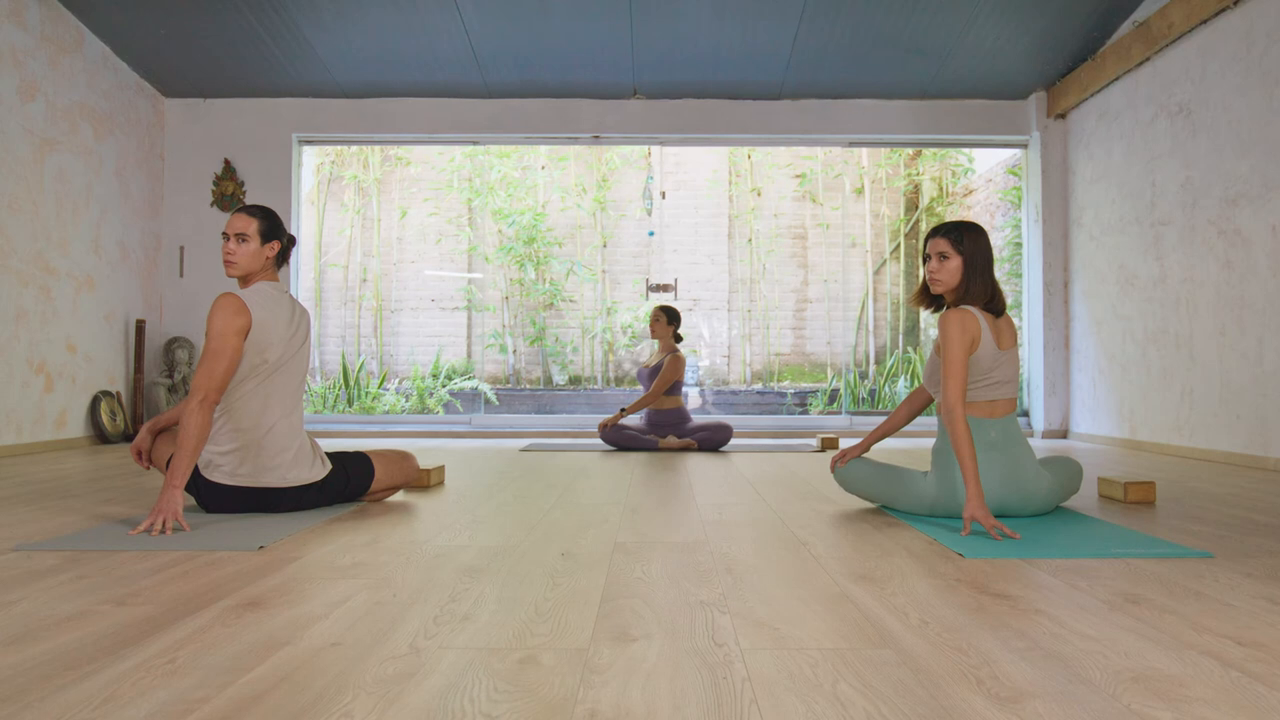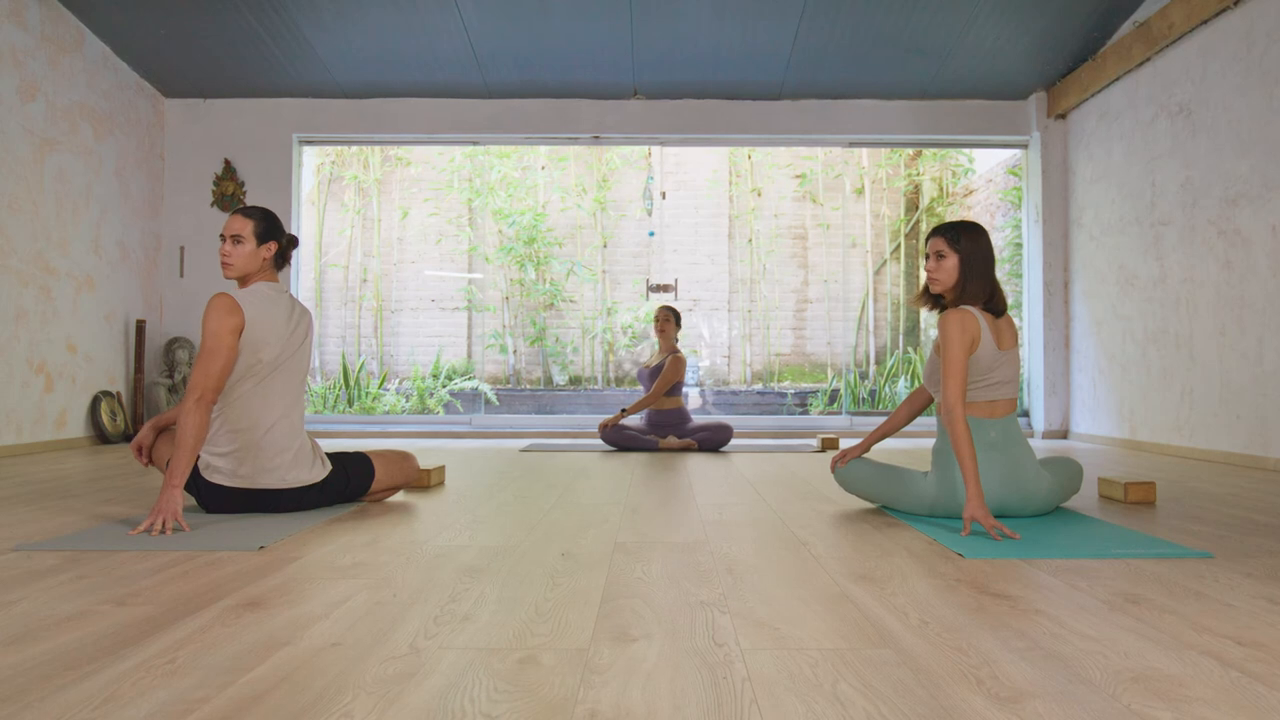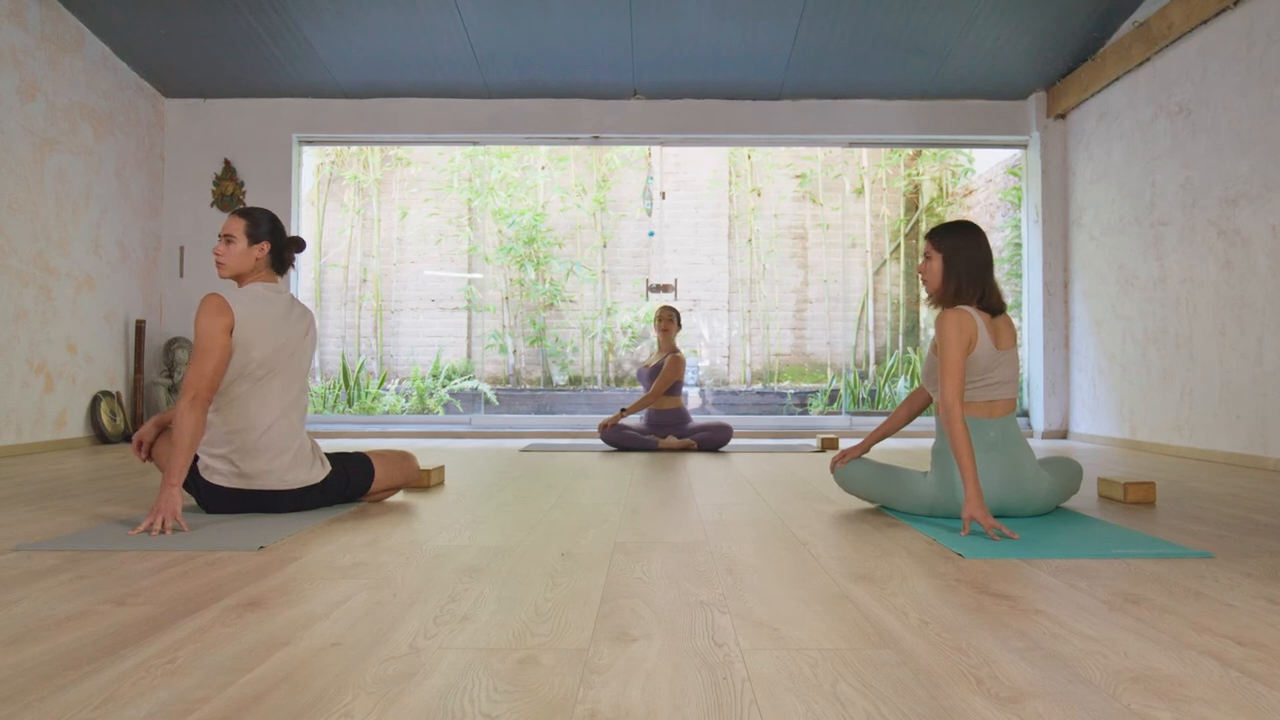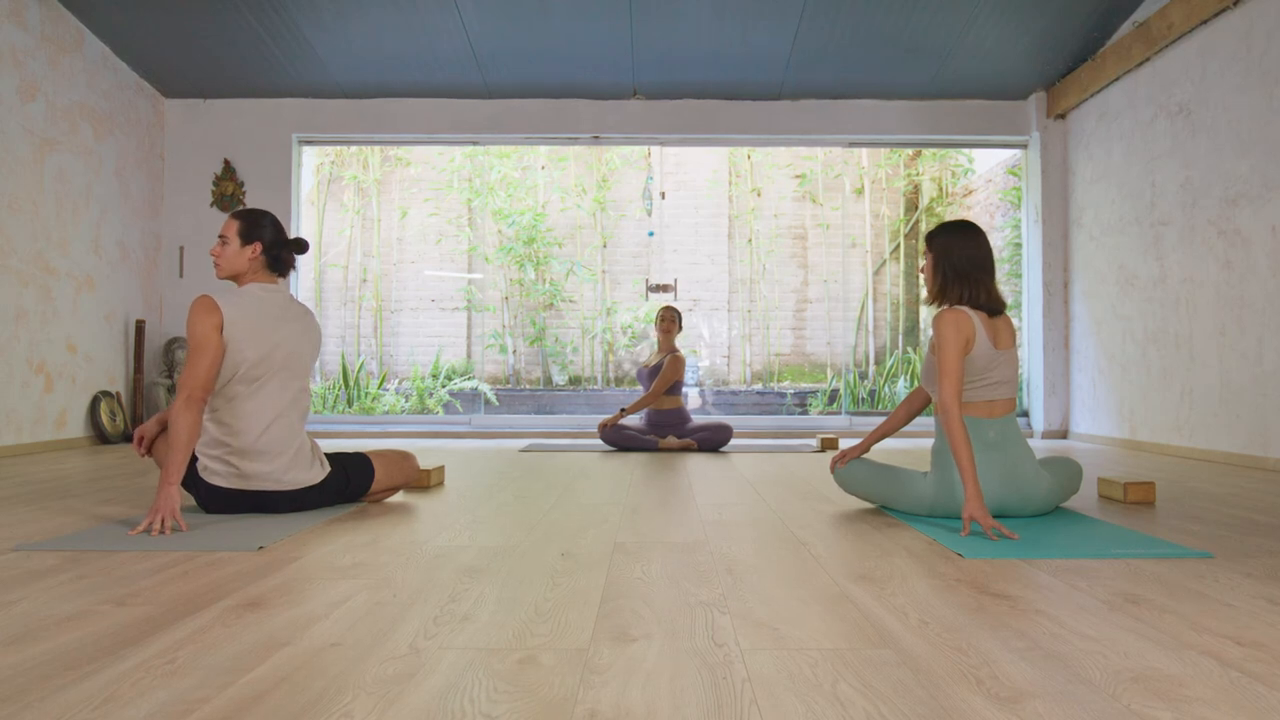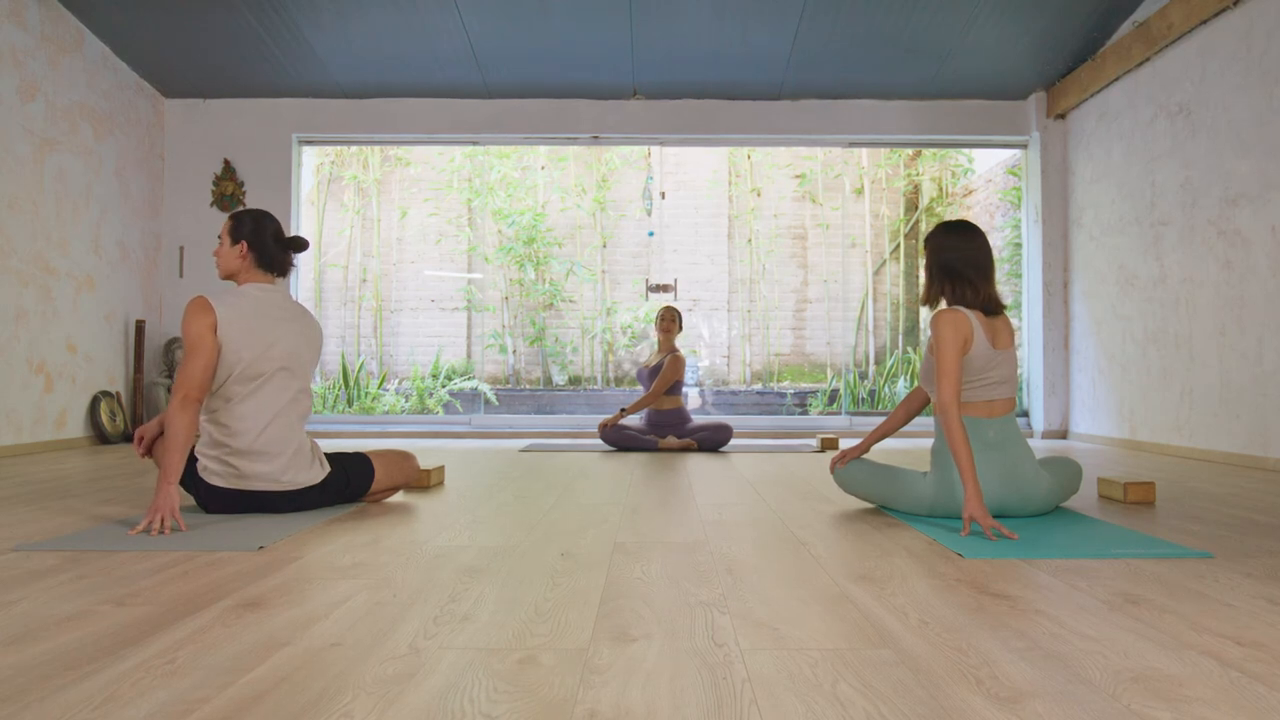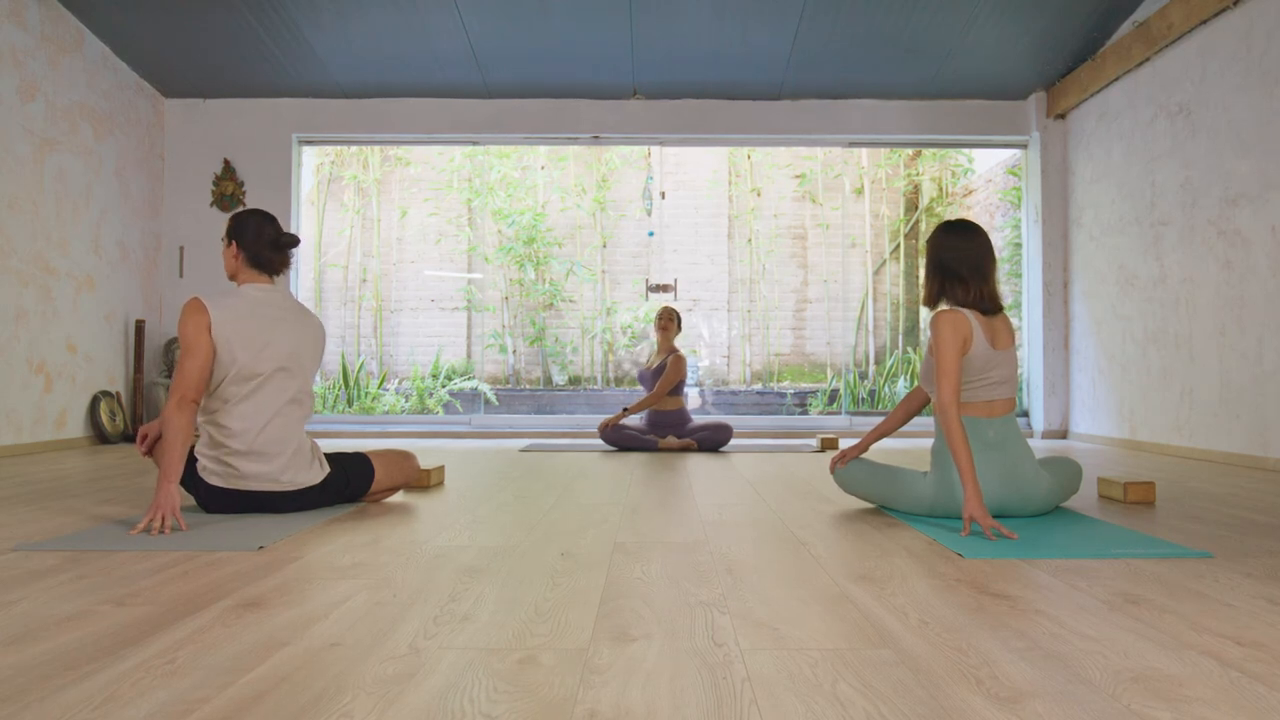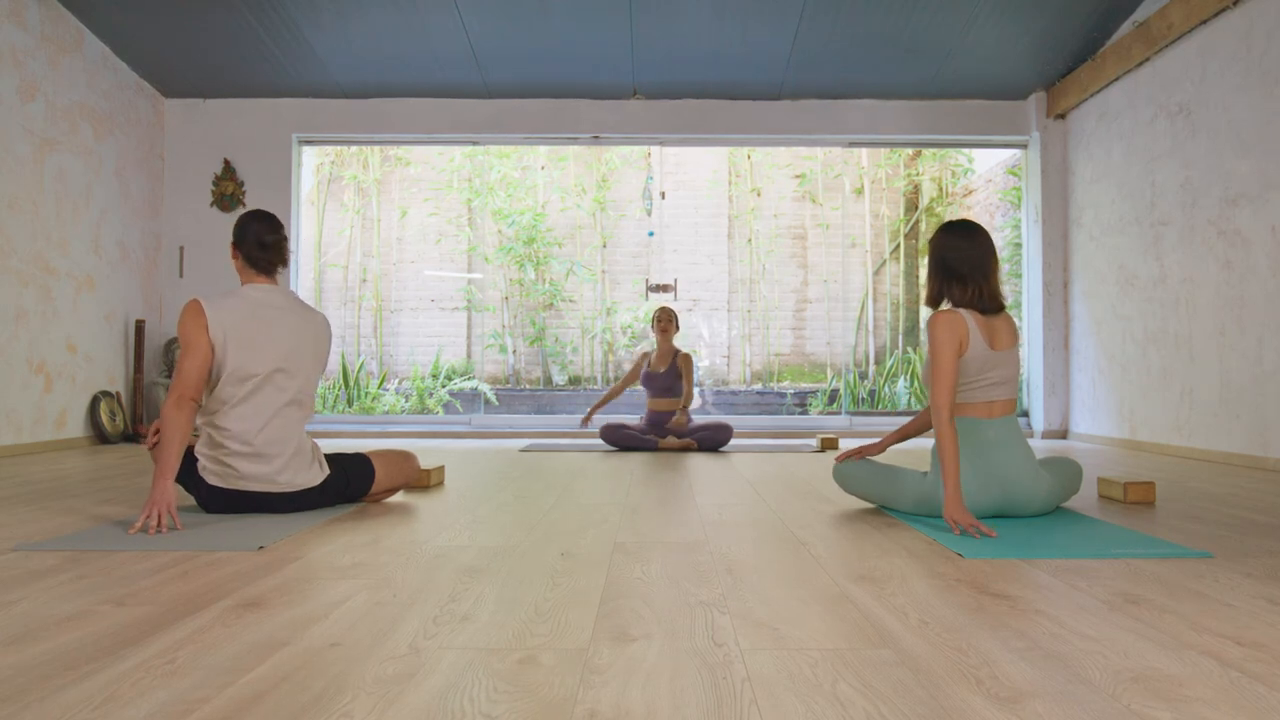
dt=0.7s
person 1, frame 1
left shoulder: (232, 306)
right shoulder: (299, 314)
left elbow: (204, 401)
left wrist: (173, 490)
right wrist: (154, 424)
left hip: (224, 488)
right hip: (296, 486)
left knee: (158, 440)
right knee: (408, 464)
person 1, frame 2
left shoulder: (227, 306)
right shoulder: (301, 316)
left elbow: (200, 400)
left wrist: (171, 489)
right wrist: (155, 422)
left hip: (223, 489)
right hip: (297, 486)
left knee: (156, 440)
right knee: (408, 464)
person 1, frame 3
left shoulder: (219, 307)
right shoulder: (304, 317)
left elbow: (196, 400)
left wrist: (170, 489)
right wrist: (159, 420)
left hip: (223, 489)
right hip: (297, 487)
left knee: (159, 438)
right knee: (408, 464)
person 1, frame 4
left shoulder: (211, 309)
right shoulder: (307, 320)
left elbow: (192, 399)
left wrist: (168, 488)
right wrist: (161, 418)
left hip: (221, 490)
right hip: (297, 488)
left knee: (159, 437)
right knee: (408, 464)
person 1, frame 5
left shoulder: (206, 310)
right shoulder: (308, 322)
left elbow: (188, 400)
left wrist: (166, 488)
right wrist: (163, 420)
left hip: (221, 489)
right hip: (297, 488)
left knee: (159, 440)
right knee: (409, 465)
person 1, frame 6
left shoulder: (203, 312)
right shoulder: (311, 324)
left elbow: (185, 401)
left wrist: (167, 487)
right wrist: (167, 421)
left hip: (220, 490)
right hip: (296, 488)
left knee: (158, 441)
right knee: (408, 464)
person 1, frame 7
left shoulder: (203, 313)
right shoulder: (318, 323)
left elbow: (183, 400)
left wrist: (163, 485)
right wrist: (180, 422)
left hip: (220, 489)
right hip: (296, 488)
left knee: (160, 442)
right knee: (409, 464)
person 2, frame 1
left shoulder: (955, 320)
right shoulder: (1003, 321)
left elbow: (954, 410)
right elbow: (929, 391)
left wrist: (973, 495)
right wrist: (867, 441)
left hip: (962, 478)
right hip: (1020, 480)
left knee: (846, 470)
right knee: (1070, 468)
person 2, frame 2
left shoulder: (955, 320)
right shoulder: (1004, 321)
left elbow: (954, 410)
right elbow: (929, 391)
left wrist: (972, 495)
right wrist: (868, 441)
left hip: (963, 477)
right hip: (1021, 483)
left knee: (847, 470)
right knee: (1070, 468)
person 2, frame 3
left shoulder: (953, 320)
right shoulder: (1003, 321)
left elbow: (951, 410)
right elbow: (929, 391)
left wrist: (972, 495)
right wrist: (867, 442)
left hip: (962, 479)
right hip: (1019, 481)
left knee: (845, 470)
right knee: (1070, 468)
person 2, frame 4
left shoulder: (950, 320)
right shoulder: (1003, 322)
left elbow: (950, 409)
right elbow: (928, 391)
left wrist: (971, 495)
right wrist: (867, 442)
left hip: (962, 478)
right hip: (1021, 483)
left knee: (845, 470)
right knee: (1069, 468)
person 2, frame 5
left shoulder: (948, 321)
right shoulder: (1001, 322)
left elbow: (948, 409)
right elbow: (928, 391)
left wrist: (972, 494)
right wrist: (867, 443)
left hip: (961, 481)
right hip: (1021, 485)
left knee: (846, 471)
right knee: (1069, 468)
person 2, frame 6
left shoulder: (948, 321)
right shoulder: (1002, 322)
left elbow: (948, 410)
right elbow: (927, 391)
left wrist: (970, 494)
right wrist: (866, 442)
left hip: (961, 479)
right hip: (1022, 486)
left knee: (846, 471)
right knee: (1068, 469)
person 2, frame 7
left shoulder: (945, 322)
right shoulder: (1007, 323)
left elbow: (944, 413)
left wrist: (952, 497)
right wrist: (885, 443)
left hip: (966, 479)
right hip: (1022, 485)
left knee: (846, 469)
right knee: (1069, 469)
person 3, frame 1
left shoulder: (675, 358)
right shoulder: (656, 354)
left elbow: (654, 395)
left wrist: (620, 414)
left hip: (678, 424)
right hip: (651, 424)
right knee: (607, 432)
right ankle: (667, 443)
person 3, frame 2
left shoulder: (676, 359)
right shoulder: (656, 355)
left elbow: (654, 395)
left wrist: (621, 415)
left hip: (677, 425)
right hip: (652, 425)
right knee: (607, 432)
right ankle: (667, 443)
person 3, frame 3
left shoulder: (676, 358)
right shoulder: (655, 355)
left elbow: (654, 395)
left wrist: (620, 414)
left hip: (678, 424)
right hip: (651, 424)
right knee: (607, 432)
right ankle: (668, 444)
person 3, frame 4
left shoulder: (675, 358)
right shoulder: (654, 355)
left elbow: (654, 394)
left wrist: (620, 414)
left hip: (678, 424)
right hip: (651, 425)
right knee: (607, 432)
right ankle: (669, 444)
person 3, frame 5
left shoulder: (675, 358)
right shoulder: (654, 355)
left elbow: (654, 394)
left wrist: (620, 414)
left hip: (678, 424)
right hip: (651, 425)
right knee: (607, 432)
right ankle: (666, 443)
person 3, frame 6
left shoulder: (677, 358)
right shoulder: (653, 356)
left elbow: (657, 395)
left wrist: (622, 414)
left hip: (679, 425)
right hip: (651, 425)
right knee: (607, 431)
right ankle: (666, 444)
person 3, frame 7
left shoulder: (683, 358)
right shoulder: (645, 358)
left elbow: (688, 390)
right elbow: (619, 386)
left wrist: (682, 412)
right wrist: (593, 409)
left hip: (678, 425)
right hip: (650, 425)
left knee: (724, 430)
right knee: (607, 431)
right ankle: (665, 443)
